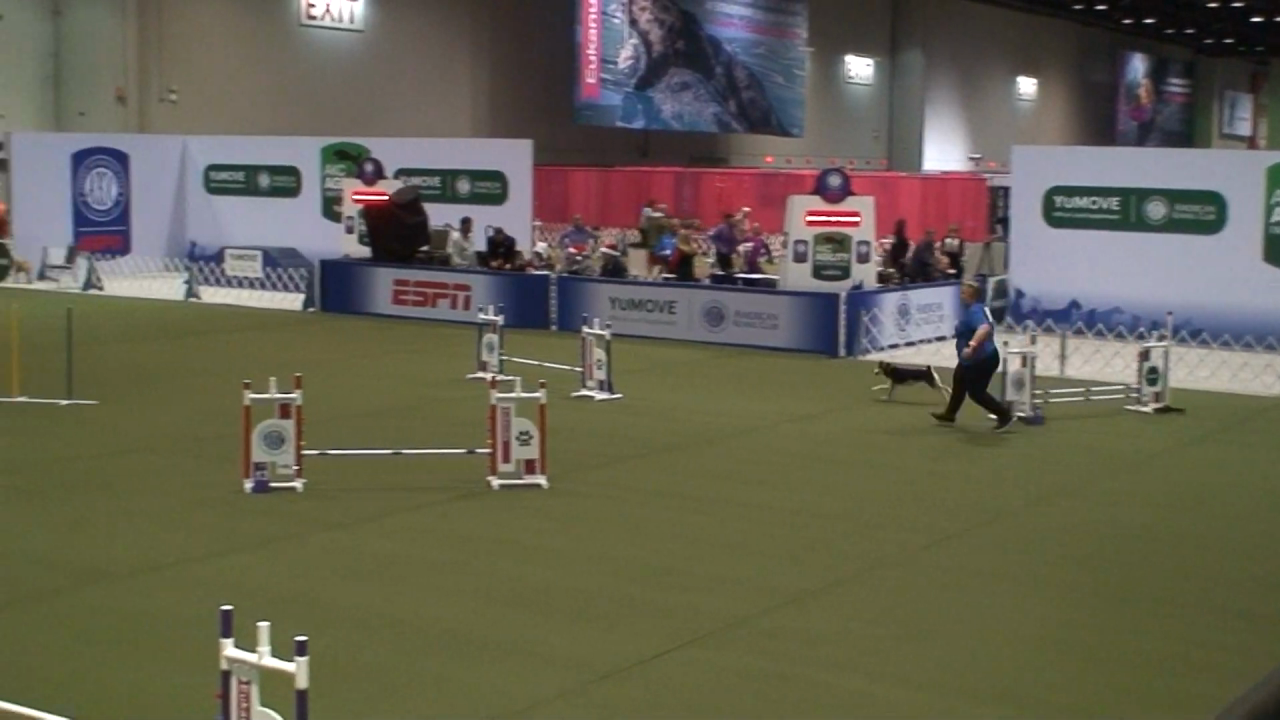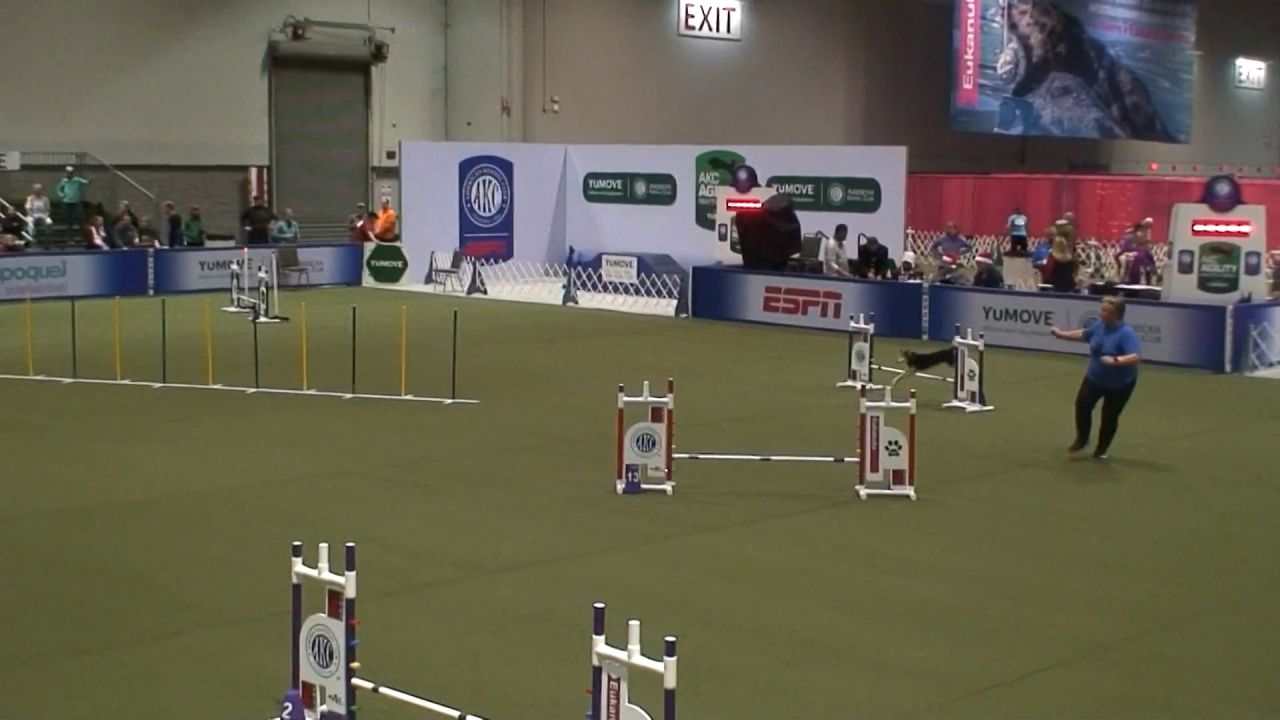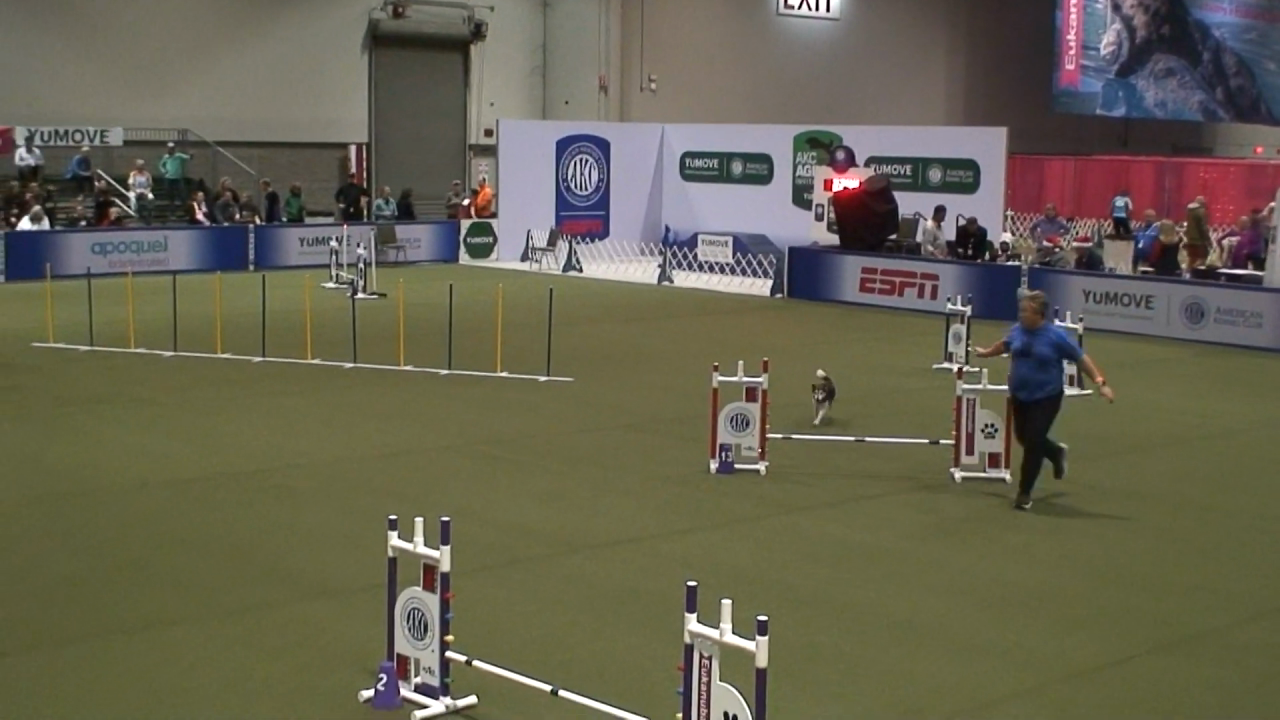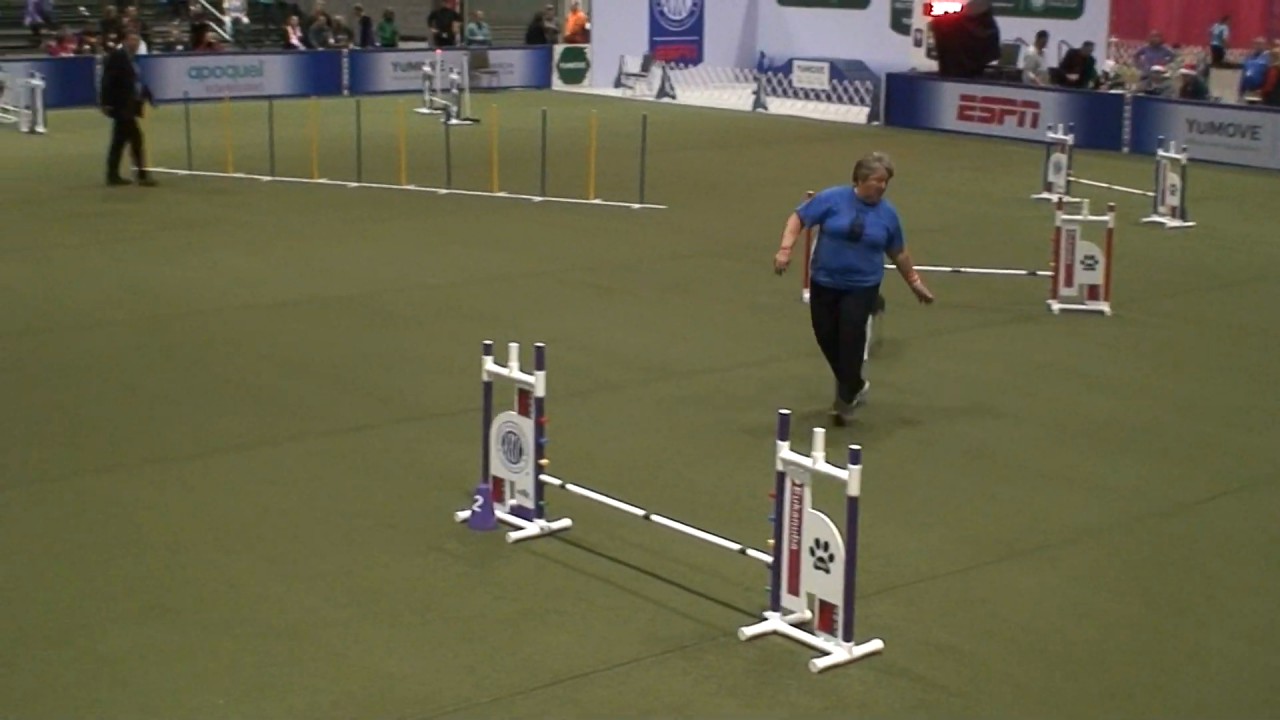
dt=1s
person 1, frame 1
left shoulder: (974, 312)
right shoulder: (974, 310)
left elbow: (984, 328)
left wrist: (971, 346)
right wrist: (975, 346)
left hip: (983, 360)
right hip: (975, 359)
left knee: (976, 392)
right knee: (959, 382)
left ankle: (1005, 416)
right ankle: (949, 415)
person 1, frame 2
left shoulder: (1125, 334)
right shoulder: (1100, 326)
left elbow: (1135, 358)
right elbow: (1083, 334)
left wrist: (1115, 361)
right wrist: (1061, 334)
left hip: (1120, 384)
right hip: (1094, 378)
left knee: (1110, 416)
right knee: (1082, 406)
left ankle: (1102, 447)
right ankle: (1081, 439)
person 1, frame 3
left shoulder: (1056, 335)
right shoulder: (1018, 329)
left elbow: (1081, 359)
right elbow: (1005, 344)
left wrist: (1100, 382)
right wrist: (987, 352)
left hip: (1047, 396)
right hip: (1019, 395)
left knee: (1034, 440)
right knee: (1025, 437)
left ankle: (1025, 491)
right ankle: (1056, 453)
person 1, frame 4
left shoulder: (887, 213)
right shoulder: (832, 198)
left elbow: (898, 252)
right elbow: (797, 218)
left wrist: (915, 283)
right wrist: (785, 248)
left hip: (862, 285)
right hip: (825, 282)
left knee: (851, 335)
right knee: (826, 338)
left ankle: (845, 398)
right ankle: (854, 386)
